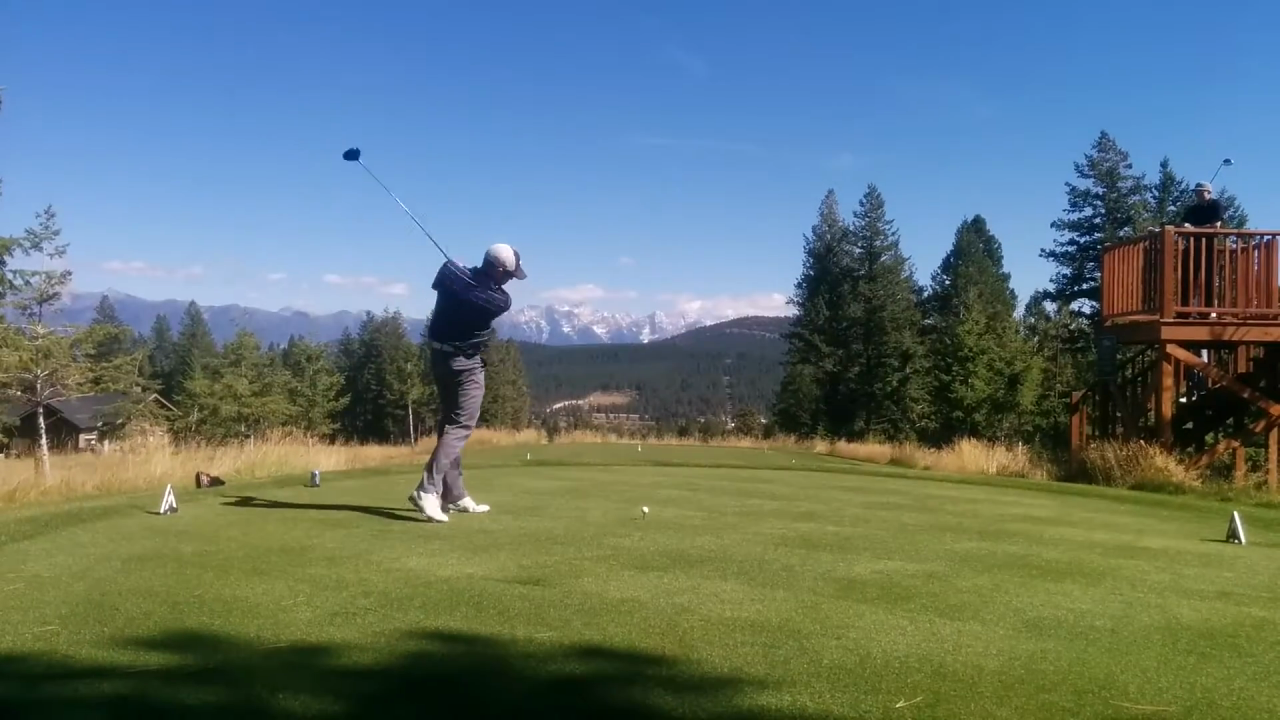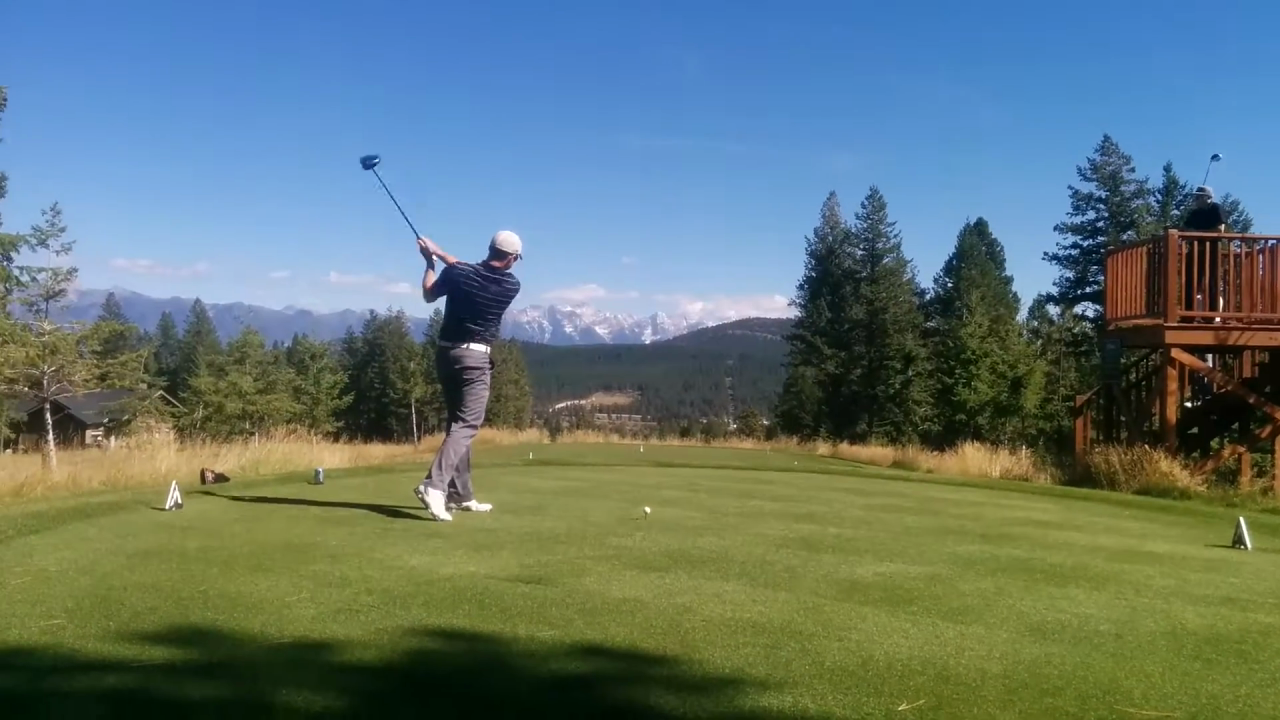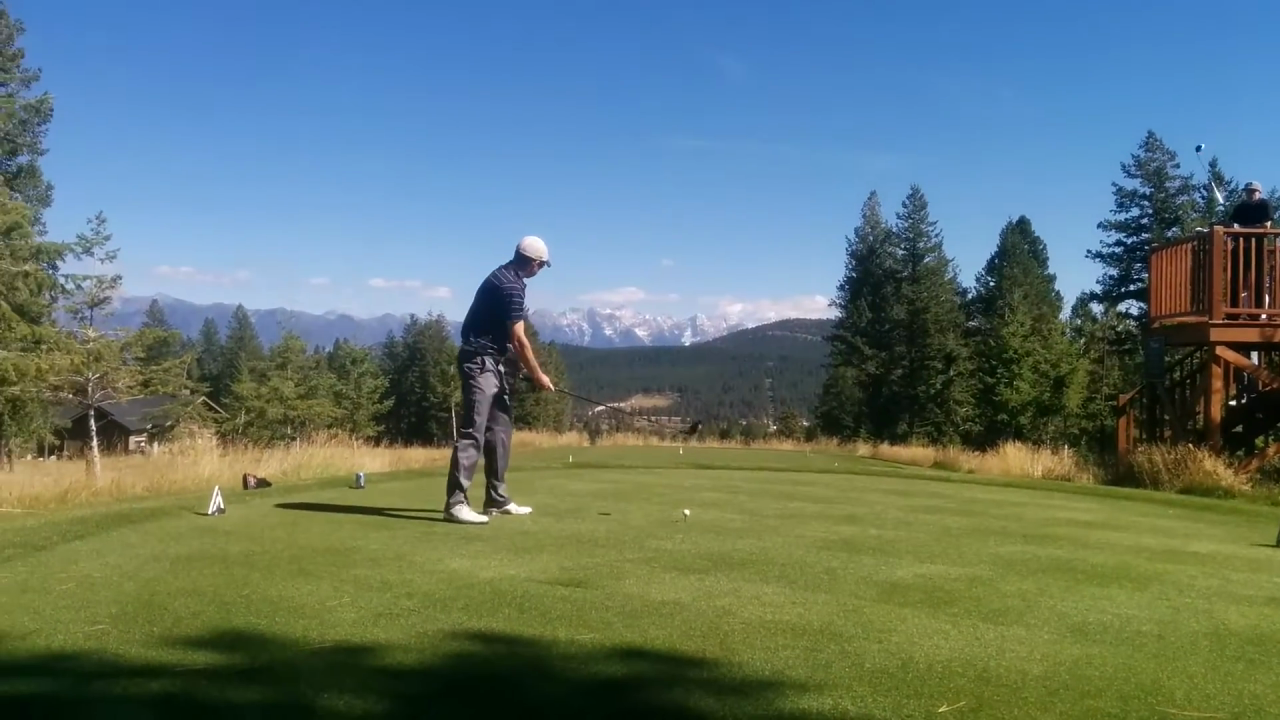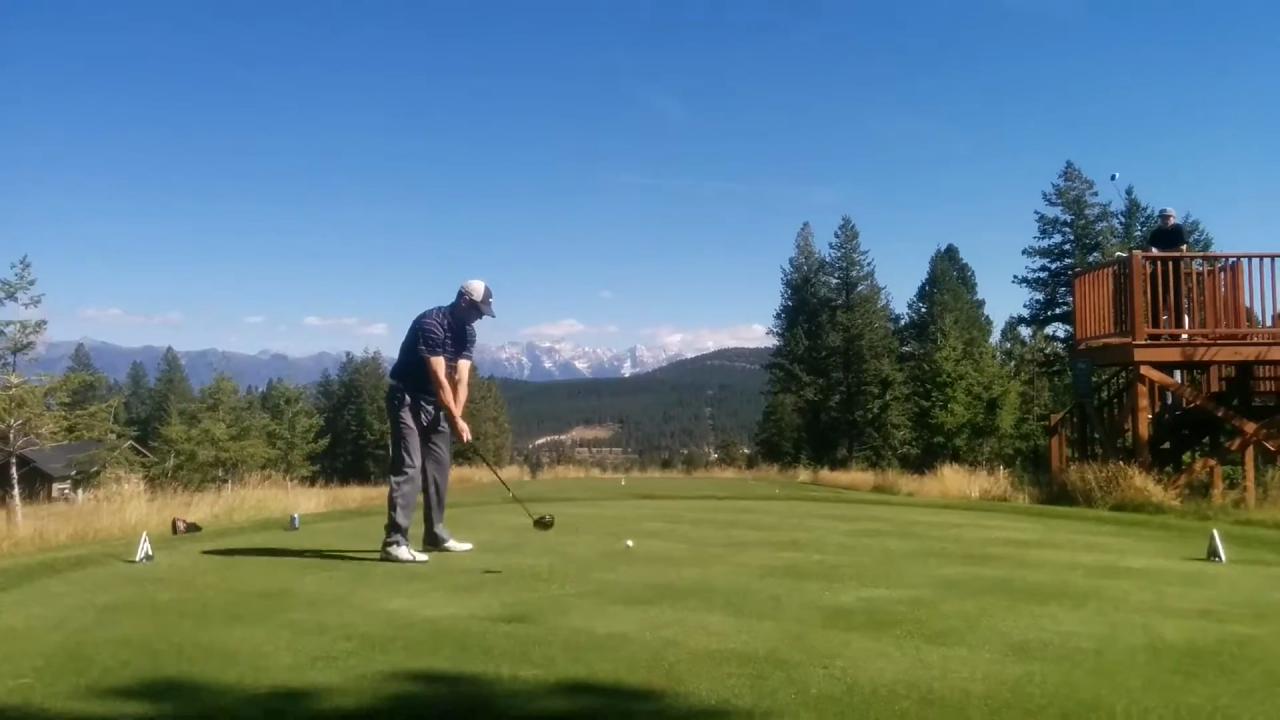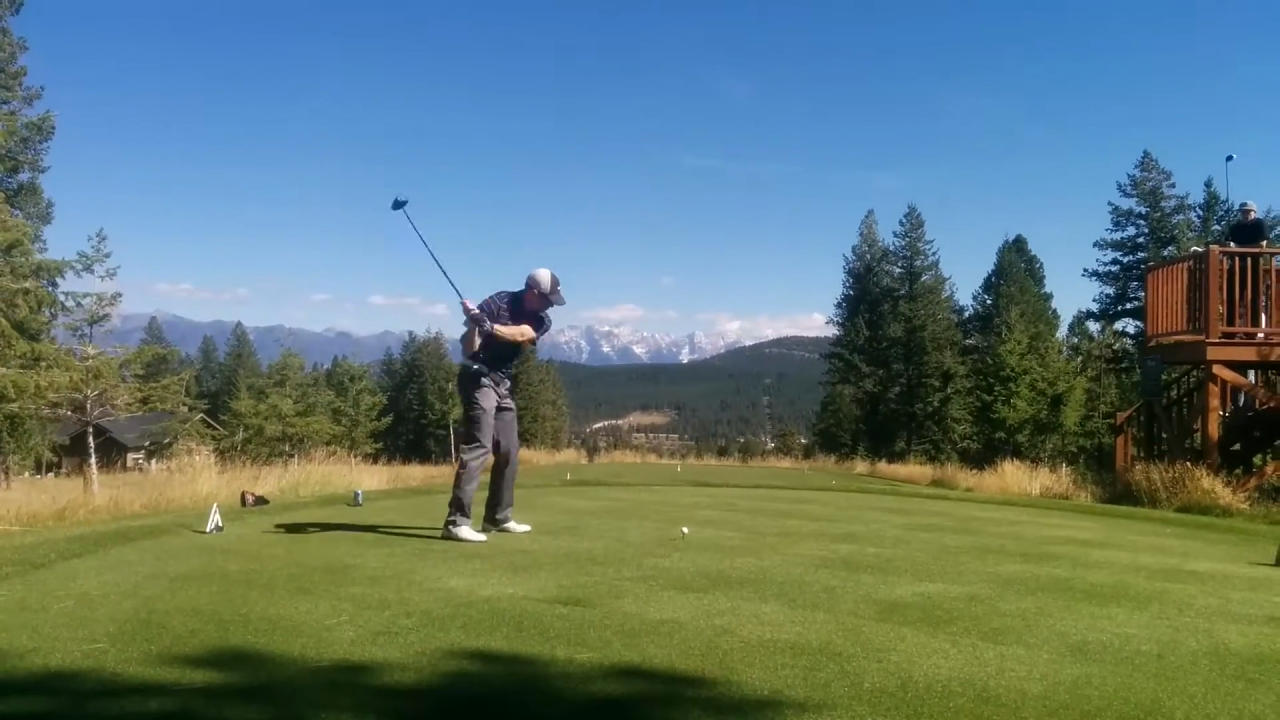
dt=0.7s
person 1, frame 1
left shoulder: (450, 271)
right shoulder: (500, 298)
left hip: (440, 357)
right hip: (466, 362)
left knee: (451, 424)
right knee: (460, 428)
left ankle: (455, 496)
right ankle: (427, 490)
person 1, frame 2
left shoulder: (456, 273)
right shoulder: (512, 285)
left elbow: (429, 295)
left wrist: (429, 259)
right wrist: (438, 252)
left hip: (447, 354)
right hip: (475, 357)
left knee: (458, 423)
right knee: (466, 425)
left ankle: (460, 494)
right ankle: (434, 485)
person 1, frame 3
left shoulder: (505, 279)
right shoulder: (510, 287)
left elbow: (511, 335)
right elbow: (519, 339)
left wrist: (528, 371)
right wrist: (538, 375)
left hip: (491, 361)
right hip: (479, 361)
left knee: (499, 429)
right knee: (473, 430)
left ankle: (497, 498)
right ankle: (455, 503)
person 1, frame 4
left shoulder: (466, 332)
right shoulder: (431, 323)
left elbow: (461, 378)
right elbow: (438, 377)
left wrist: (456, 416)
right wrist: (456, 419)
left hip: (432, 401)
right hip: (406, 397)
left knee: (438, 467)
right knee: (409, 467)
left ankle: (436, 535)
right ankle: (394, 542)
person 1, frame 5
left shoulder: (542, 320)
right shoulder: (496, 303)
left elbow: (517, 334)
right elbow: (468, 347)
left wrist: (488, 325)
right wrist: (475, 325)
left hip: (501, 382)
right hip: (478, 378)
left knee: (508, 451)
right knee: (478, 447)
left ankle: (498, 516)
right ankle: (457, 521)
